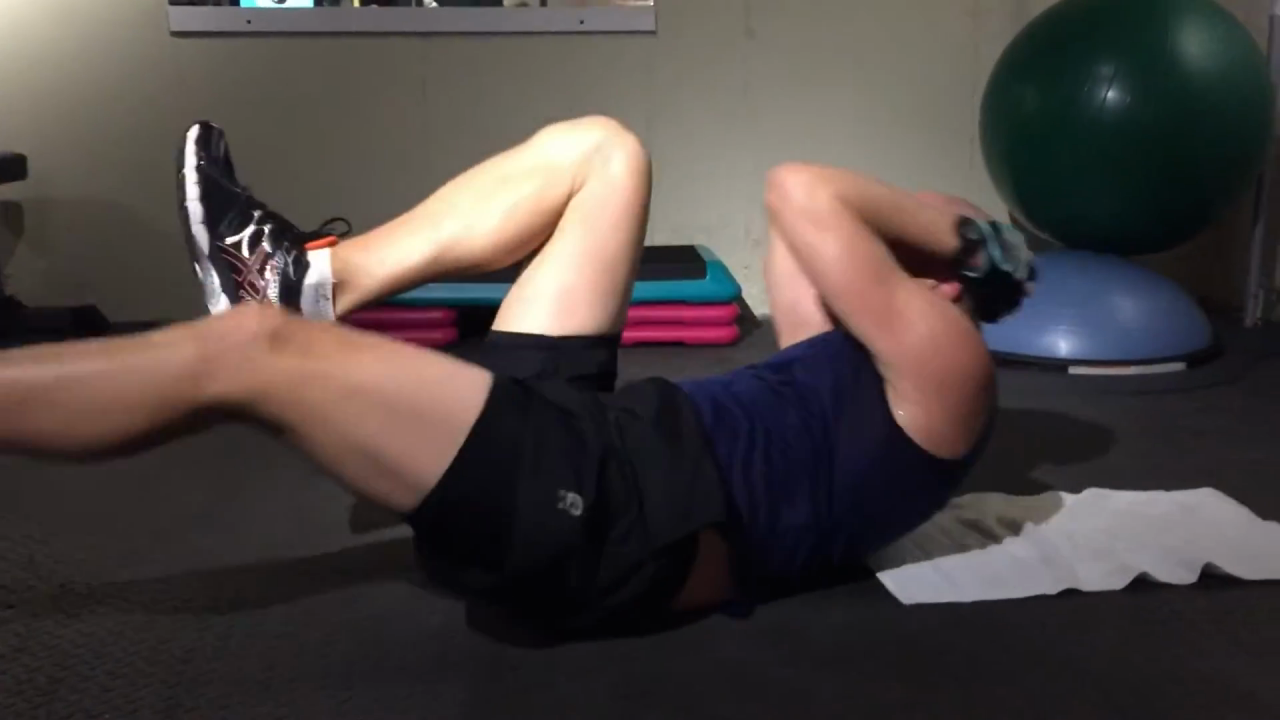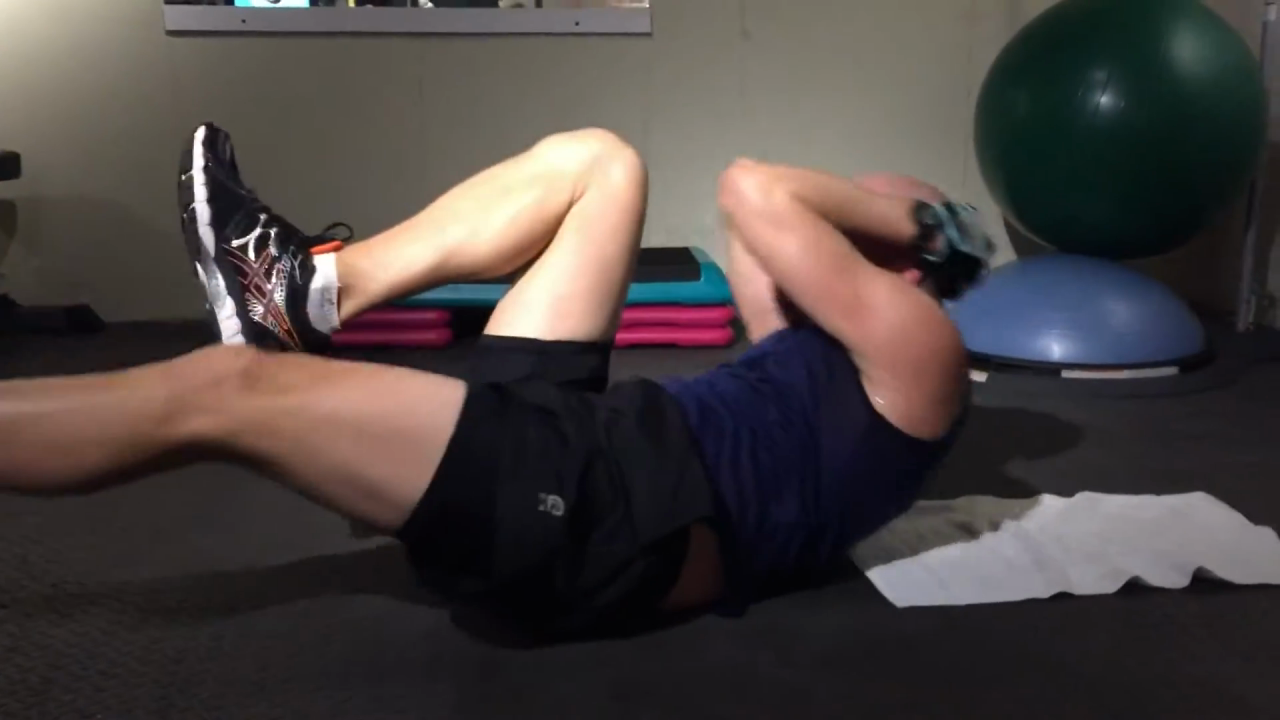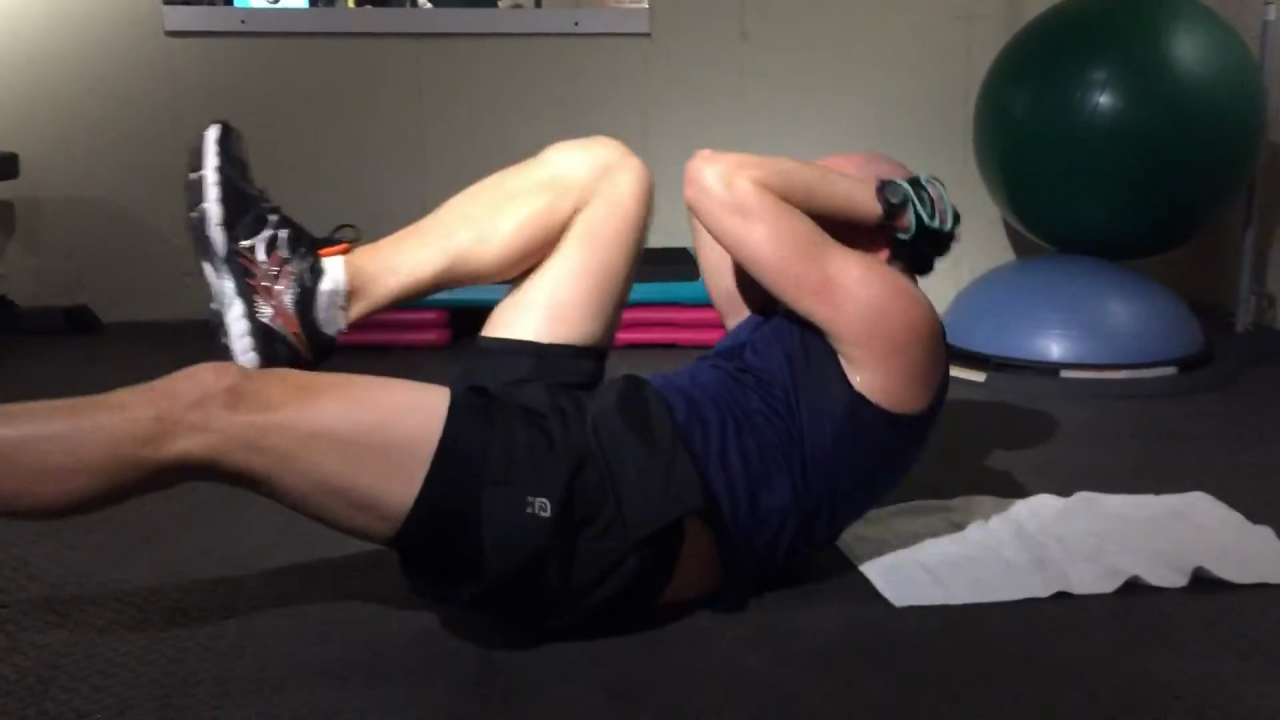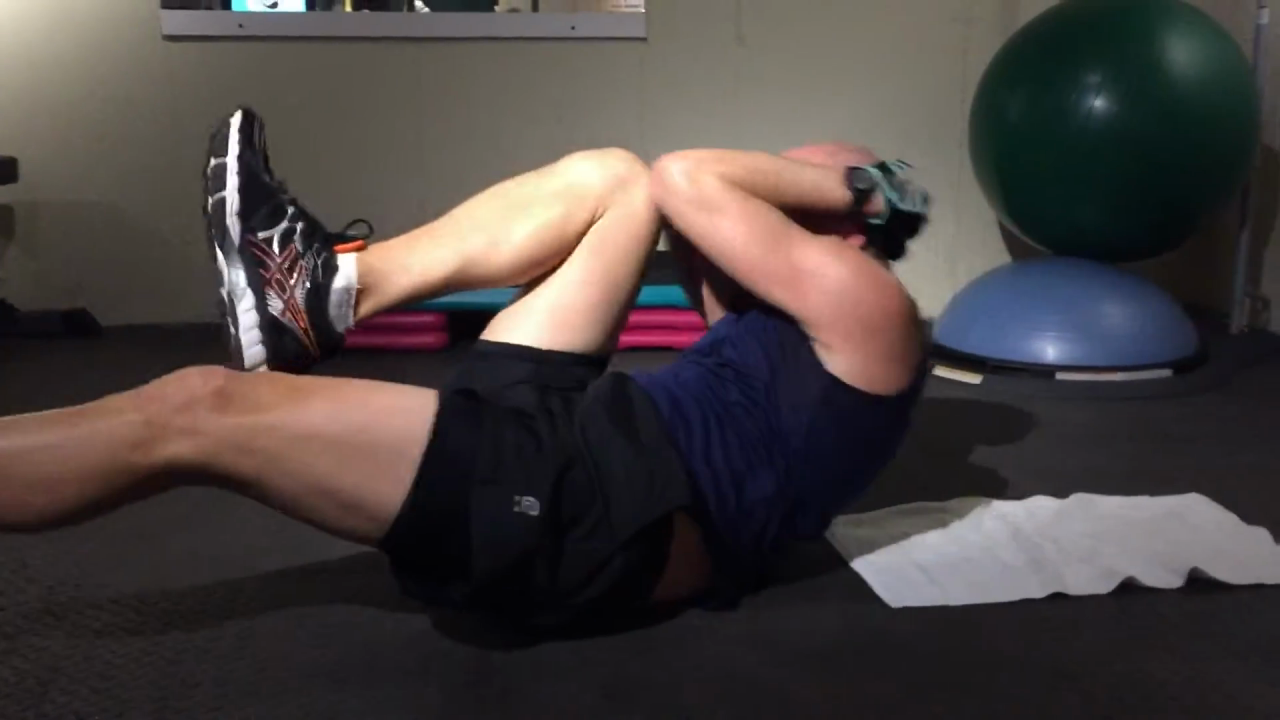
dt=0.1s
person 1, frame 1
left shoulder: (946, 367)
right shoulder: (852, 355)
left elbow: (799, 192)
right elbow: (811, 209)
left wrist: (948, 233)
right wrist: (931, 224)
left hip: (606, 523)
right hip: (579, 440)
left knee: (250, 352)
right knee: (598, 151)
right ankle: (314, 277)
person 1, frame 2
left shoulder: (917, 345)
right shoulder: (837, 347)
left elbow: (756, 193)
right elbow: (768, 213)
left wrist: (912, 225)
right wrist: (891, 211)
left hip: (609, 520)
right hip: (570, 439)
left knee: (220, 389)
right knee: (596, 161)
right ankle: (311, 289)
person 1, frame 3
left shoulder: (895, 327)
right shoulder: (815, 330)
left elbow: (719, 180)
right elbow: (728, 207)
left wrist: (876, 199)
right wrist: (858, 193)
left hip: (597, 520)
right hip: (559, 435)
left knee: (205, 408)
right knee: (604, 171)
right ankle: (323, 292)
person 1, frame 4
left shoulder: (867, 308)
right shoulder: (789, 324)
left elbow: (688, 181)
right elbow: (695, 199)
left wrist: (844, 190)
right wrist: (838, 184)
left hip: (590, 520)
right hip: (551, 439)
left knee: (196, 413)
right knee: (610, 181)
right ankle: (331, 285)
